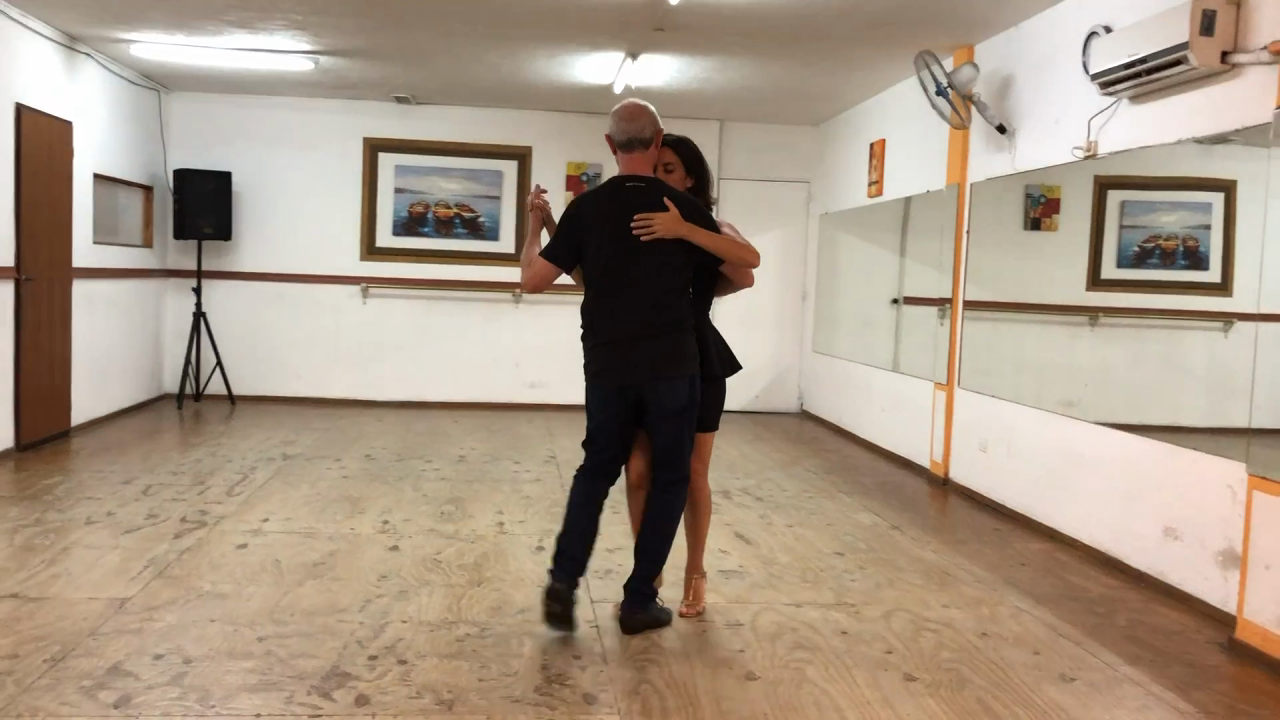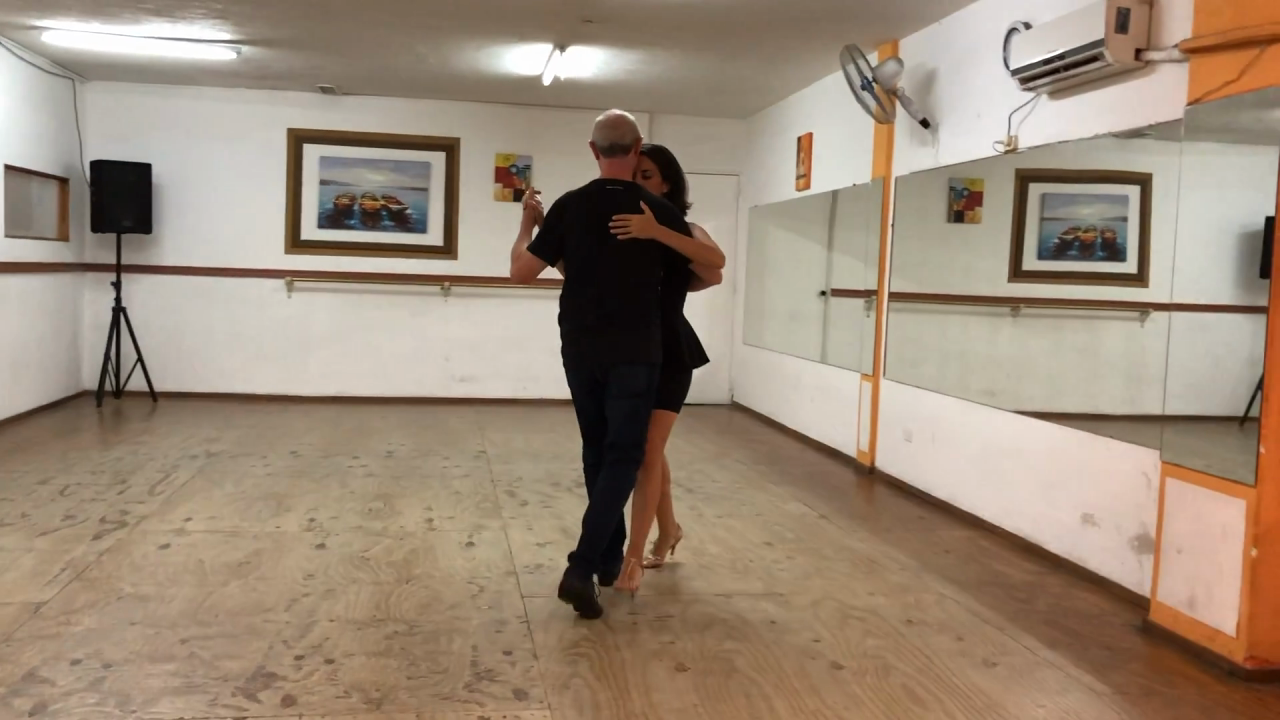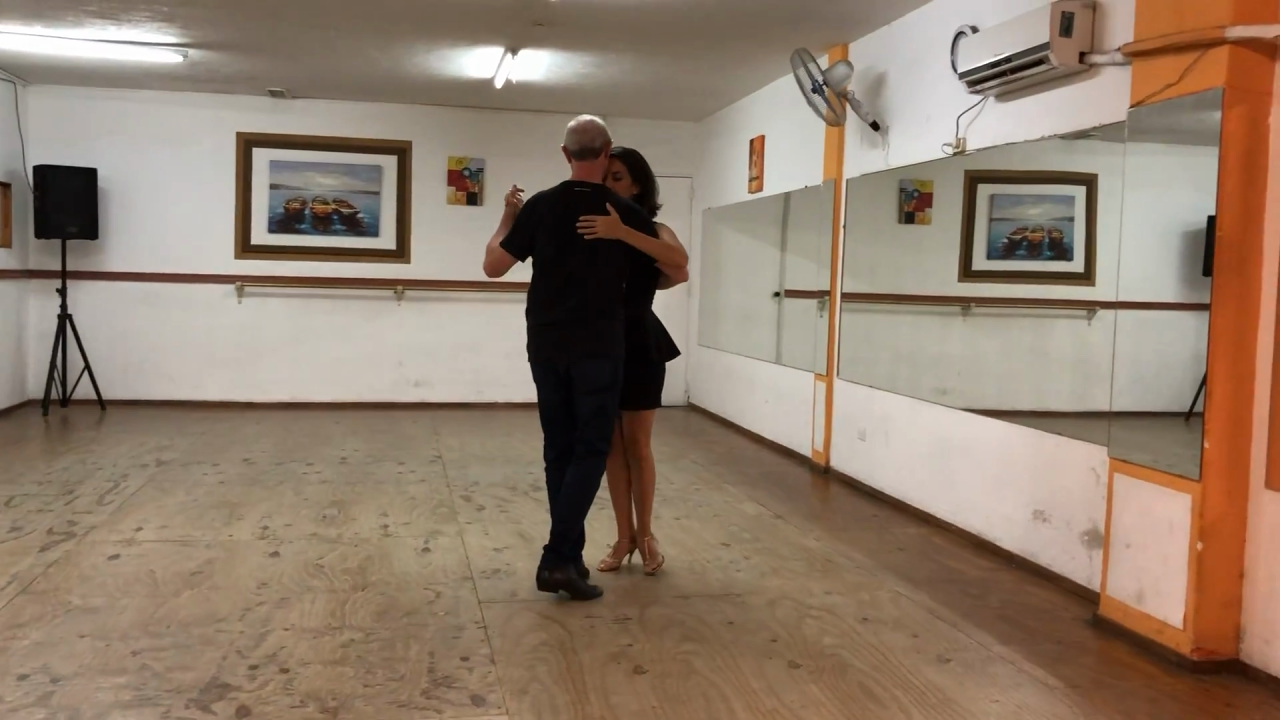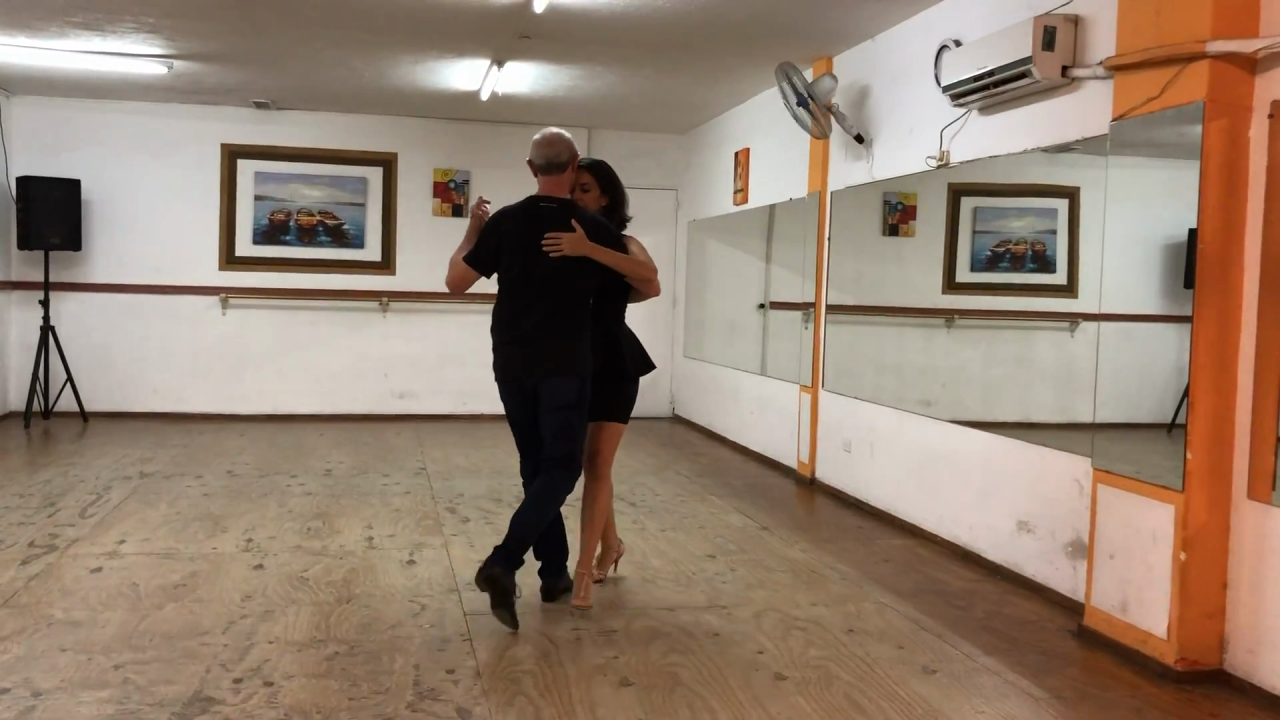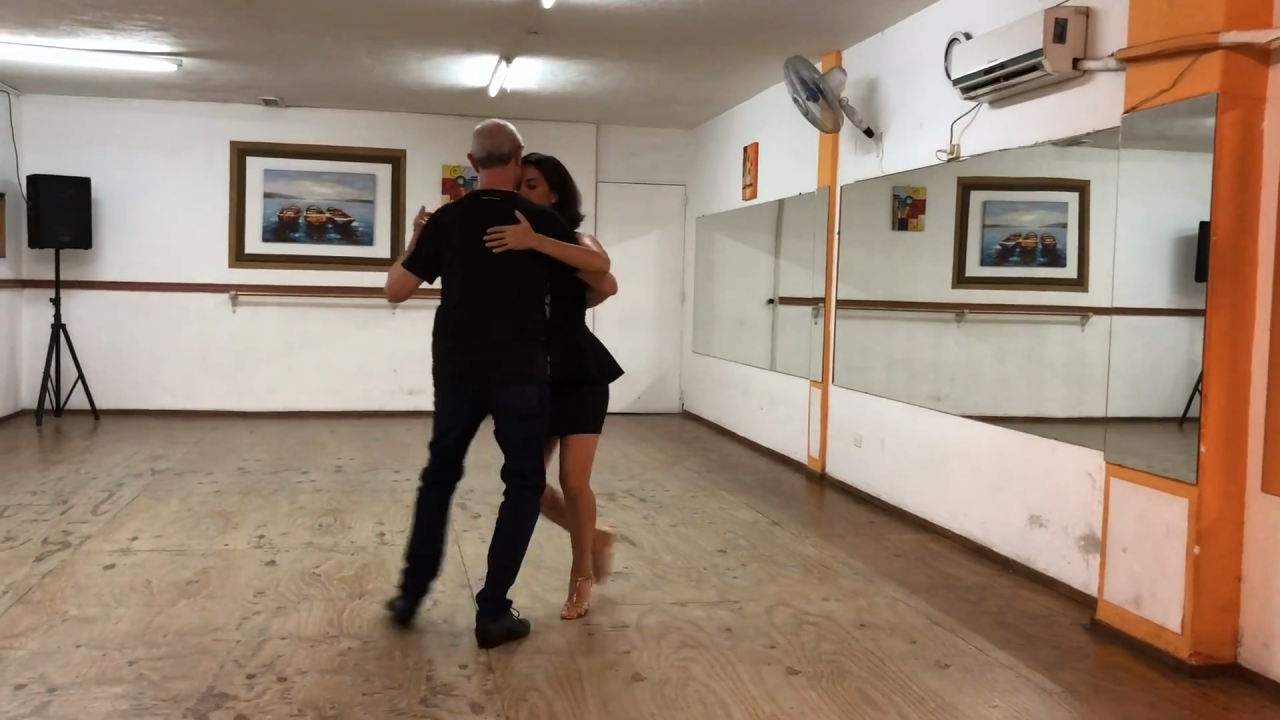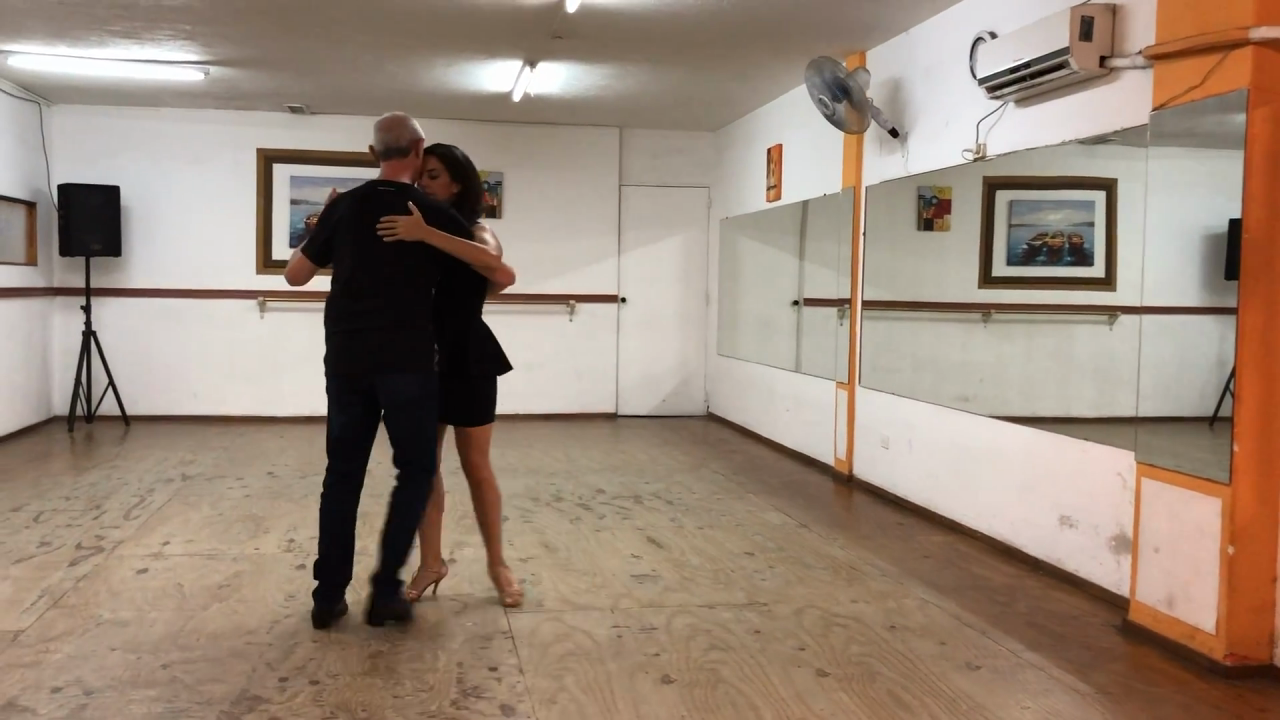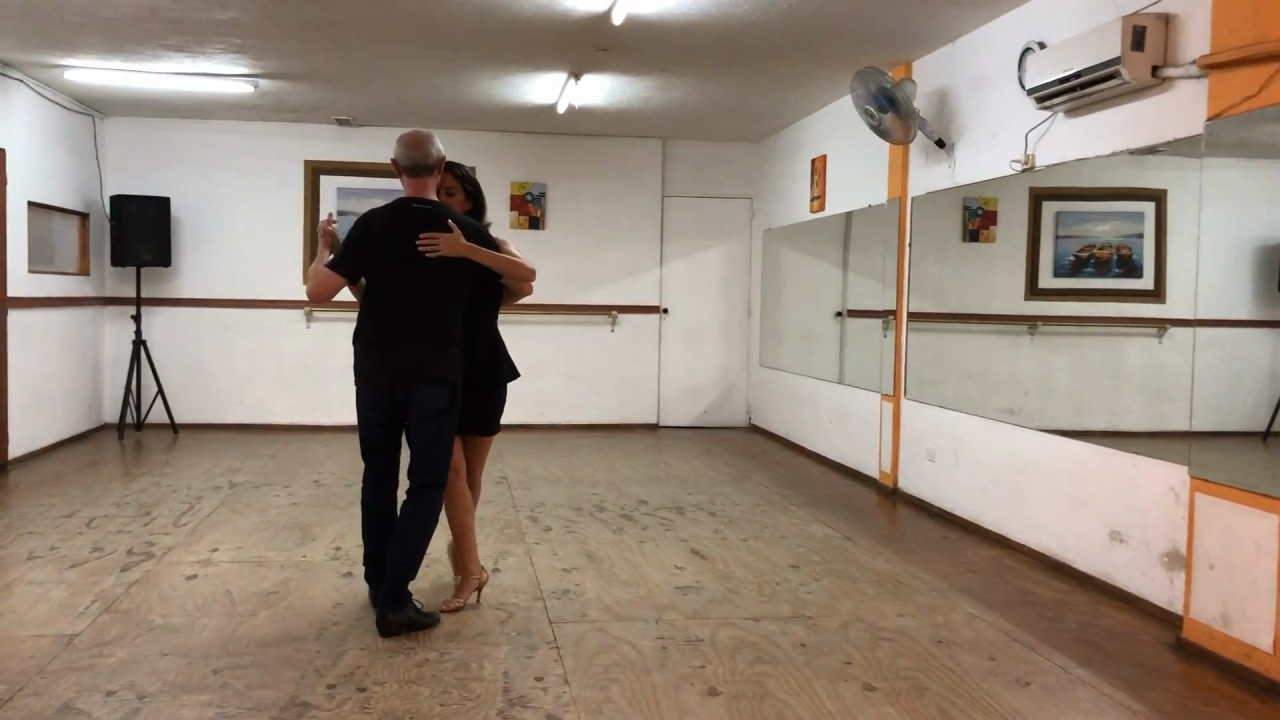
dt=0.7s
person 1, frame 1
left shoulder: (587, 207)
right shoulder: (686, 209)
left elbow: (533, 279)
left wrist: (534, 225)
left hip: (607, 367)
right hip: (670, 368)
left knee: (596, 470)
right knee: (670, 479)
left ankle: (563, 578)
right ankle: (638, 600)
person 1, frame 2
left shoulder: (570, 207)
right shoulder: (659, 211)
left elbow: (521, 271)
left wrist: (527, 224)
right wrist: (669, 284)
left hip: (581, 352)
right hip: (634, 353)
left knee: (598, 453)
right knee: (621, 457)
left ankle: (609, 556)
right ankle: (582, 566)
person 1, frame 3
left shoulder: (540, 206)
right shoulder: (626, 213)
left elbow: (493, 266)
left wrist: (508, 217)
right wrist: (635, 281)
left hip: (546, 348)
right hip: (598, 350)
left knee: (559, 451)
right knee: (590, 451)
left ankle: (567, 557)
right ankle: (558, 557)
person 1, frame 4
left shoulder: (505, 222)
right shoulder: (594, 229)
left elbow: (456, 282)
left wrist: (474, 232)
left hip: (513, 366)
right hip: (566, 366)
left knee: (536, 468)
right knee: (559, 469)
left ankle: (554, 571)
right ankle: (503, 561)
person 1, frame 5
left shoulder: (447, 220)
right shoulder: (543, 222)
left elbow: (396, 290)
left wrist: (415, 241)
left hip: (457, 372)
right hip: (521, 374)
left knee: (439, 477)
right knee: (524, 485)
left ankle: (413, 593)
right ankle: (493, 610)
person 1, frame 6
left shoulder: (343, 207)
right shoulder: (437, 215)
left elbow: (295, 275)
left hip: (346, 361)
right hip: (407, 363)
left knee: (342, 473)
right knee: (417, 470)
left ankle: (328, 595)
right ankle: (386, 588)
person 1, frame 7
left shoulder: (373, 224)
right shoulder: (467, 232)
left elbow: (317, 292)
left wrist: (325, 248)
left hip: (376, 373)
right hip: (435, 376)
left knee: (378, 475)
right knee: (426, 484)
left ankle: (380, 584)
right ankle: (394, 601)
person 2, frame 1
left shoulder: (710, 229)
right shoulder: (631, 231)
left elbow: (749, 263)
right wrist: (548, 221)
left hip: (697, 365)
left knee: (692, 476)
right knee: (639, 472)
left ankle: (695, 574)
person 2, frame 2
left shoulder: (684, 232)
right shoulder: (606, 231)
left elbow: (716, 264)
left wrist: (656, 232)
right wrist: (539, 221)
left hip: (669, 351)
left knee: (646, 450)
right knee: (646, 450)
left ankle: (629, 559)
right ankle: (668, 531)
person 2, frame 3
left shoulder: (652, 232)
right shoulder: (589, 229)
left elbow: (679, 262)
left wrist: (622, 232)
left hip: (639, 347)
left knee: (637, 445)
right knee: (612, 446)
left ankle: (645, 533)
right ankle: (624, 537)
person 2, frame 4
left shoulder: (622, 245)
right shoulder: (557, 242)
left elbow: (648, 279)
left wrist: (587, 250)
left hip: (614, 364)
left knee: (597, 462)
right knee: (592, 462)
left ankle: (584, 571)
right ankle: (609, 546)
person 2, frame 5
left shoulder: (575, 243)
right shoulder: (507, 247)
left elbow: (600, 267)
left wrist: (535, 241)
left hip: (579, 374)
left knee: (573, 480)
left ankle: (581, 575)
right ankle: (594, 539)
person 2, frame 6
left shoulder: (474, 232)
right shoulder: (410, 234)
left elbow: (494, 265)
left wrist: (426, 234)
left hip: (468, 360)
left knee: (476, 465)
left ankle: (497, 562)
right ankle: (430, 562)
person 2, frame 7
left shoulder: (489, 248)
right shoulder: (417, 249)
left elbow: (525, 277)
left wrist: (464, 250)
left hip: (483, 370)
left knee: (471, 473)
right knee: (451, 471)
left ankle: (461, 550)
right ankle: (469, 568)
